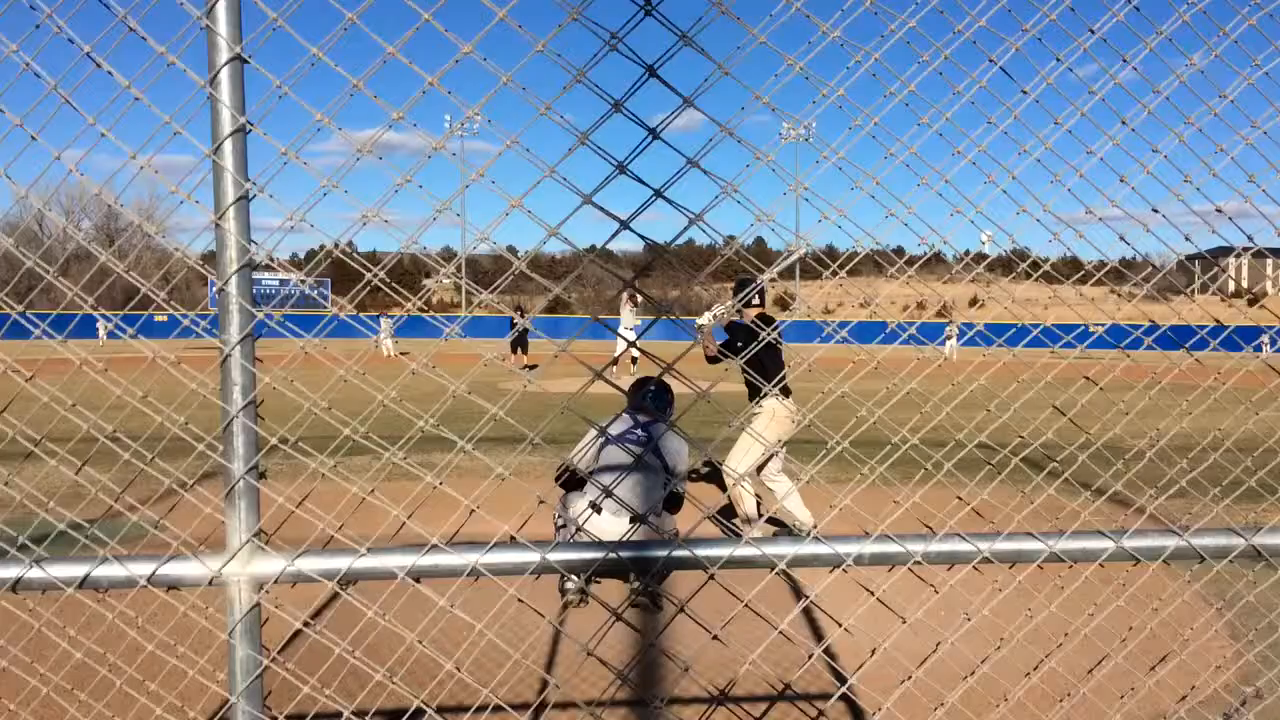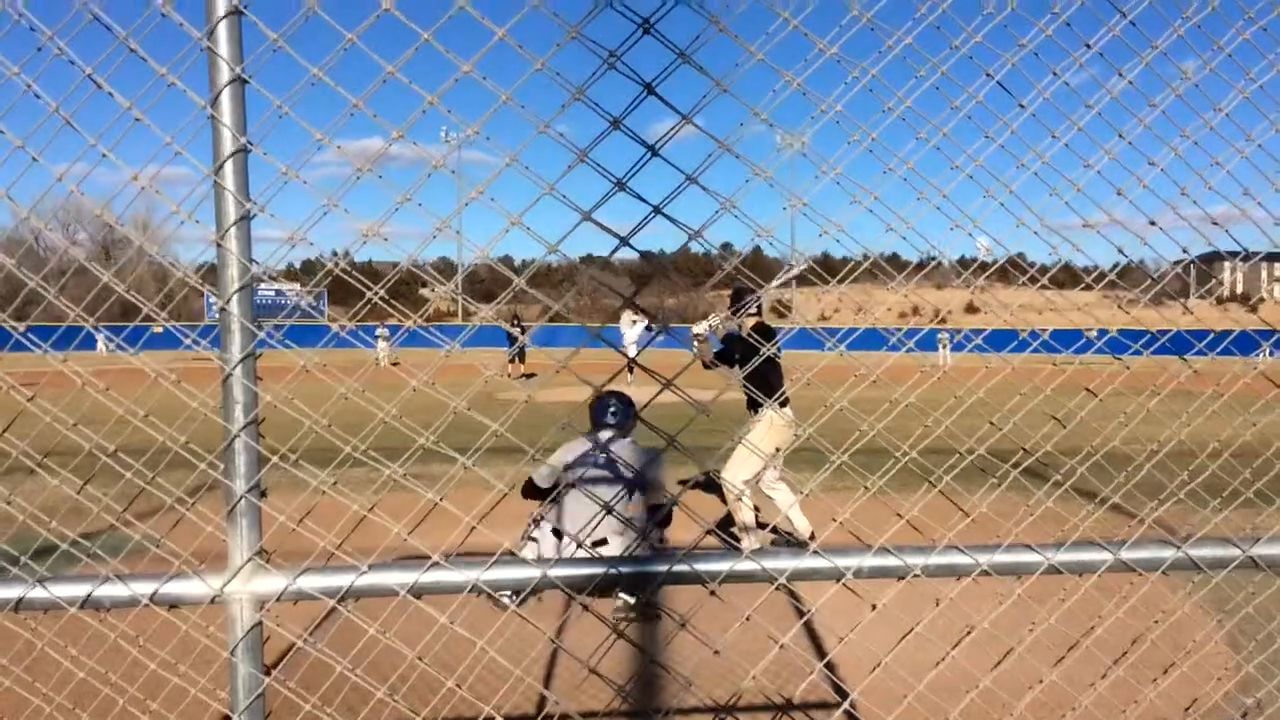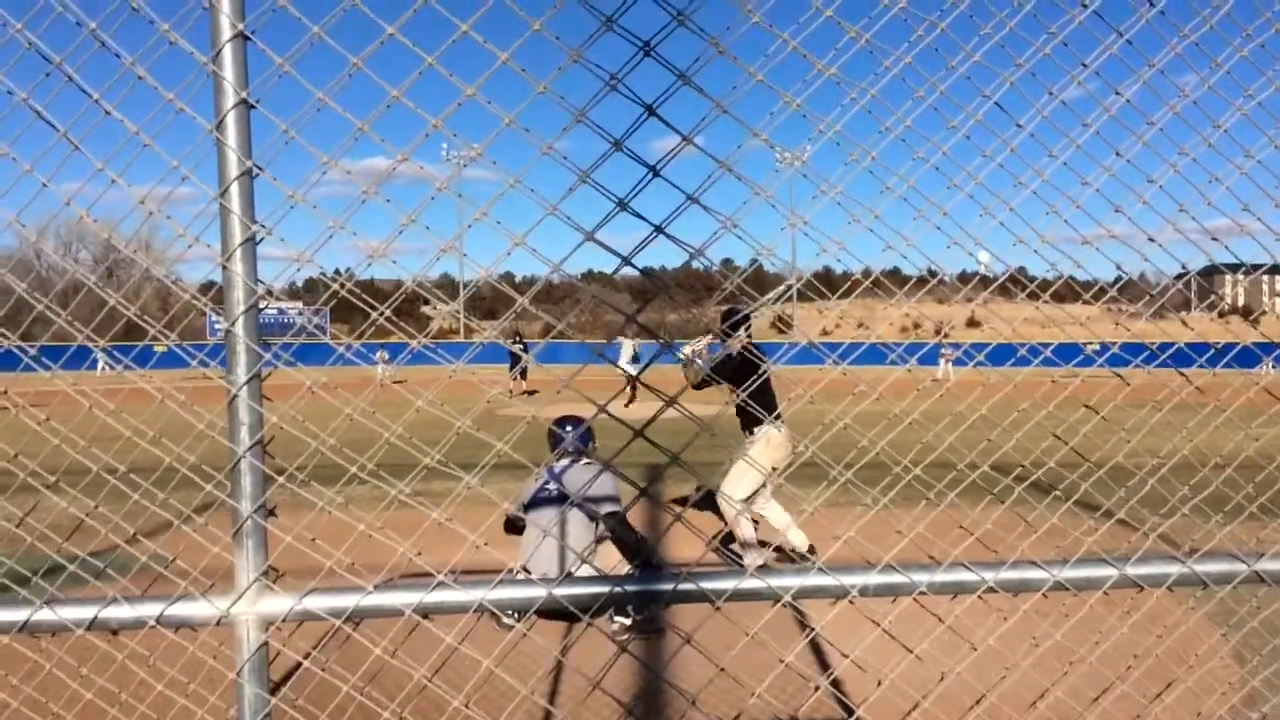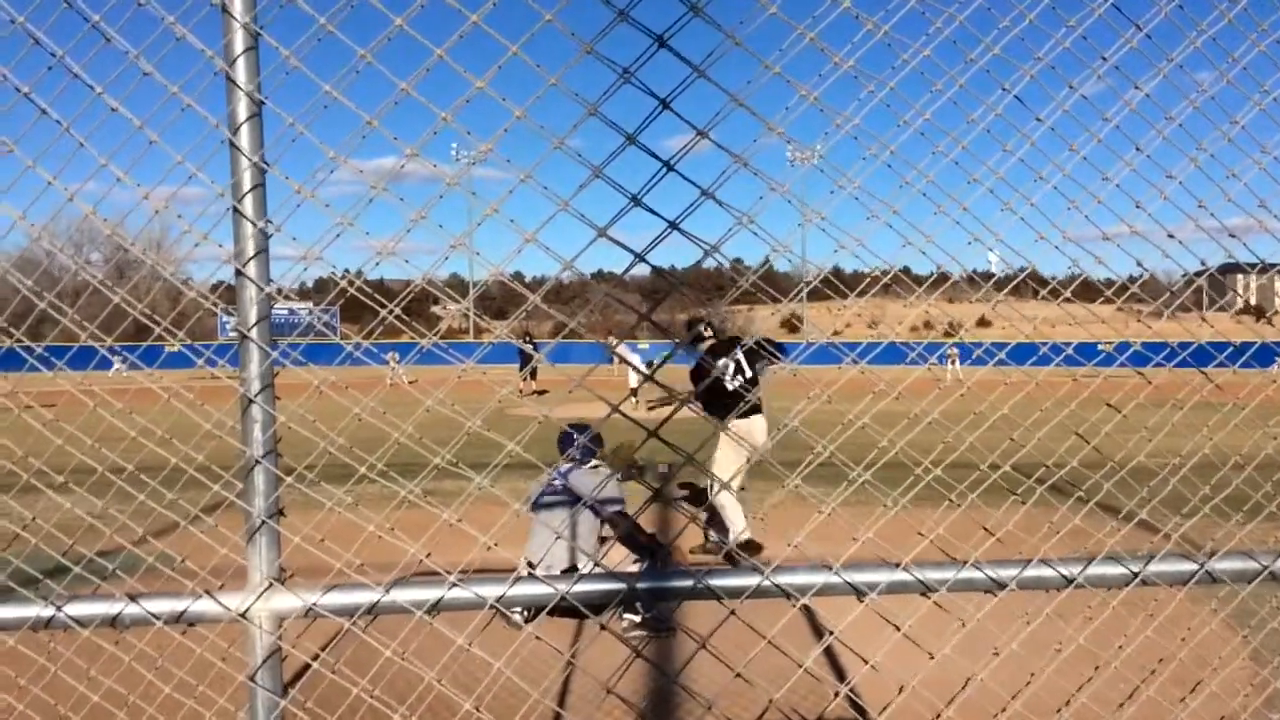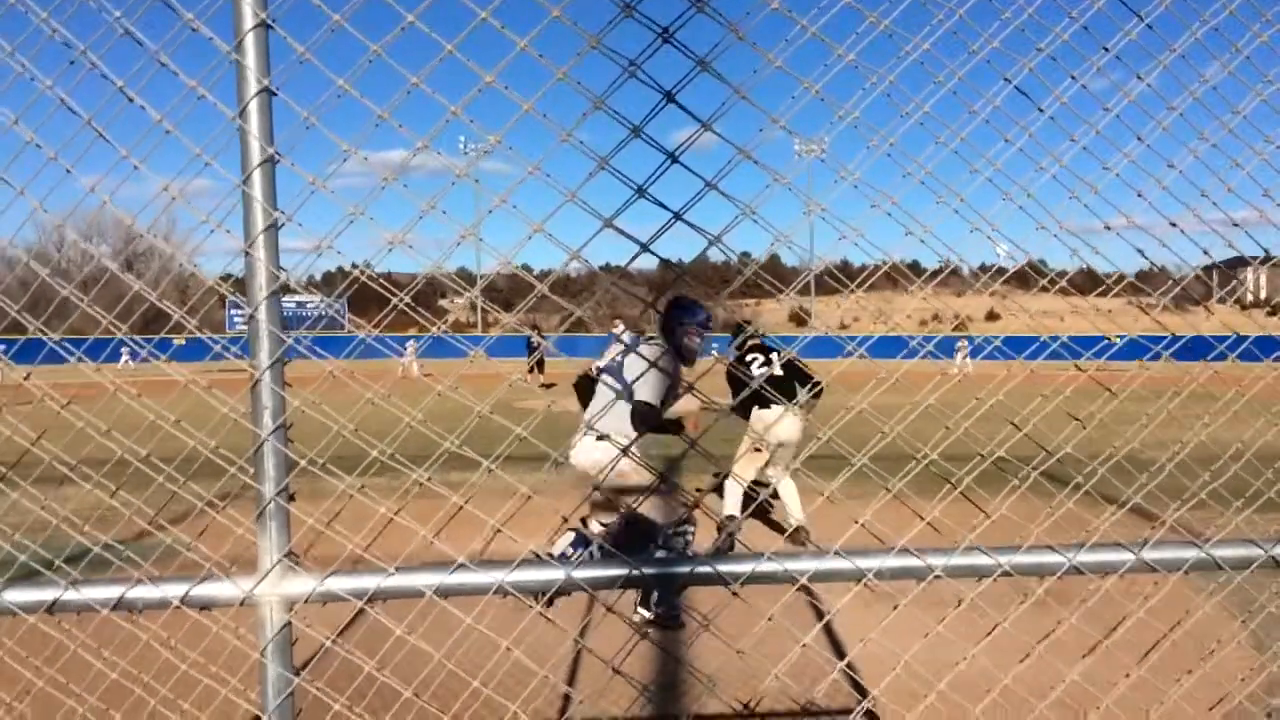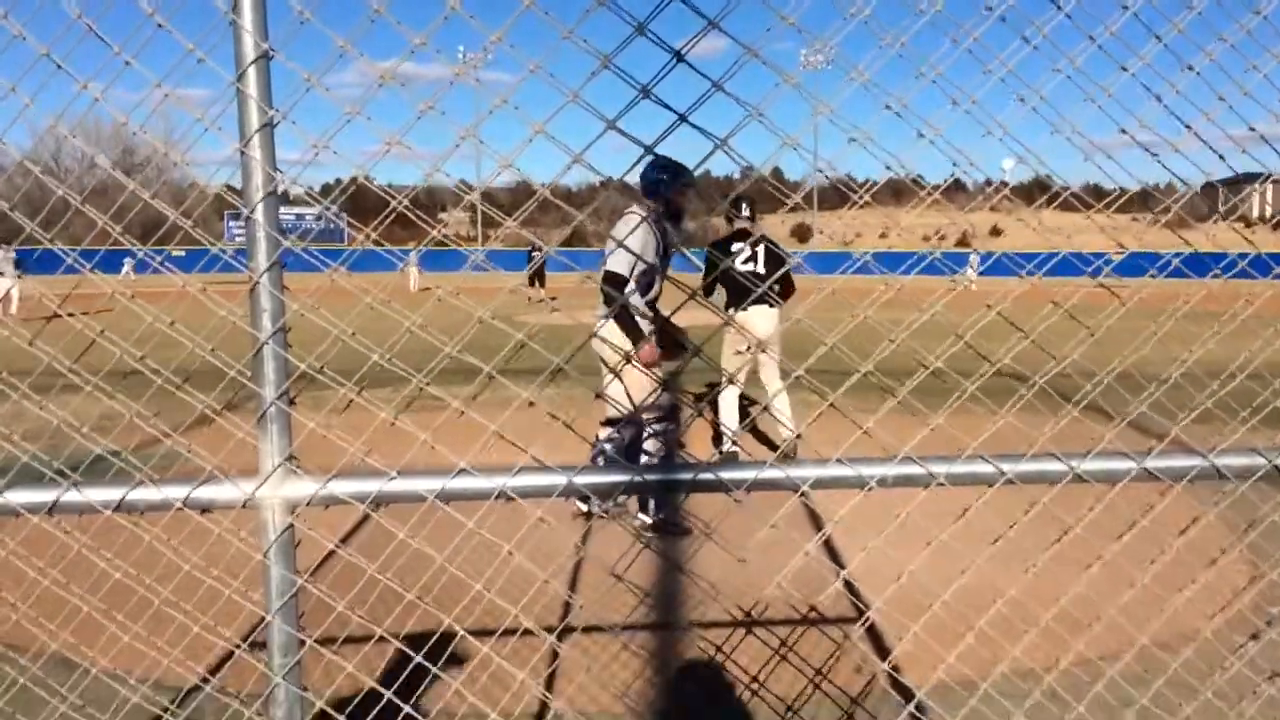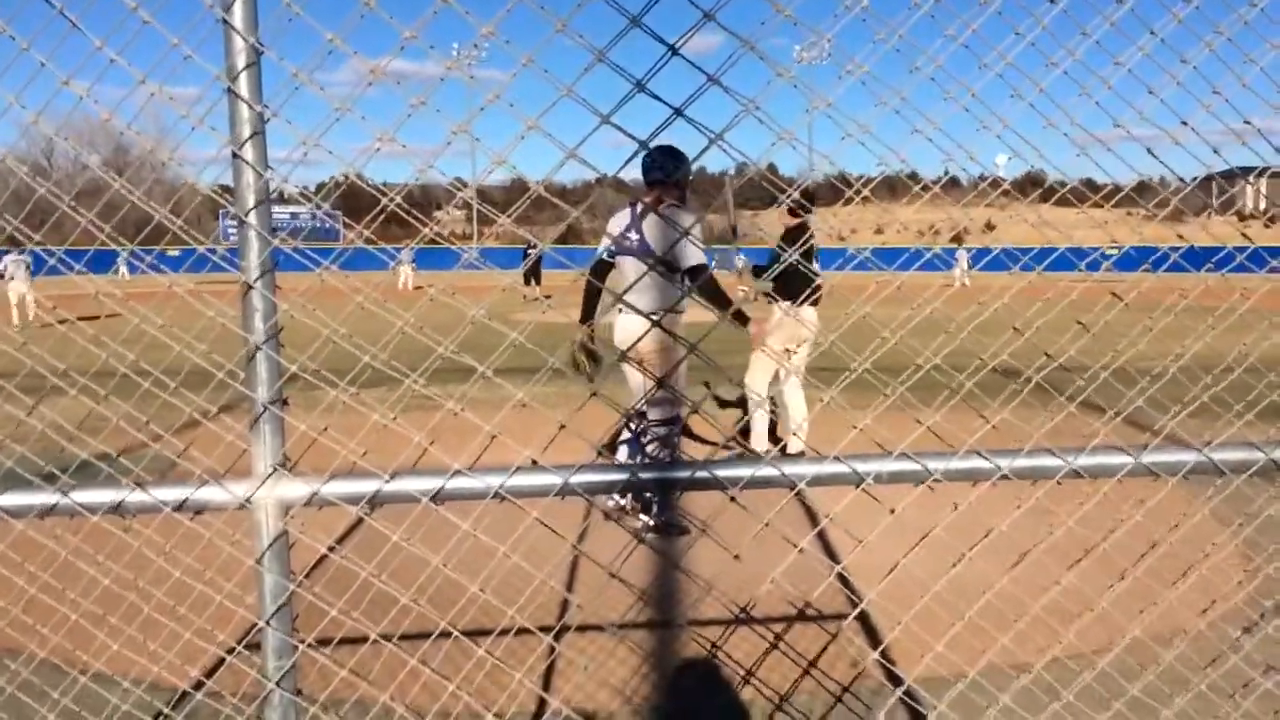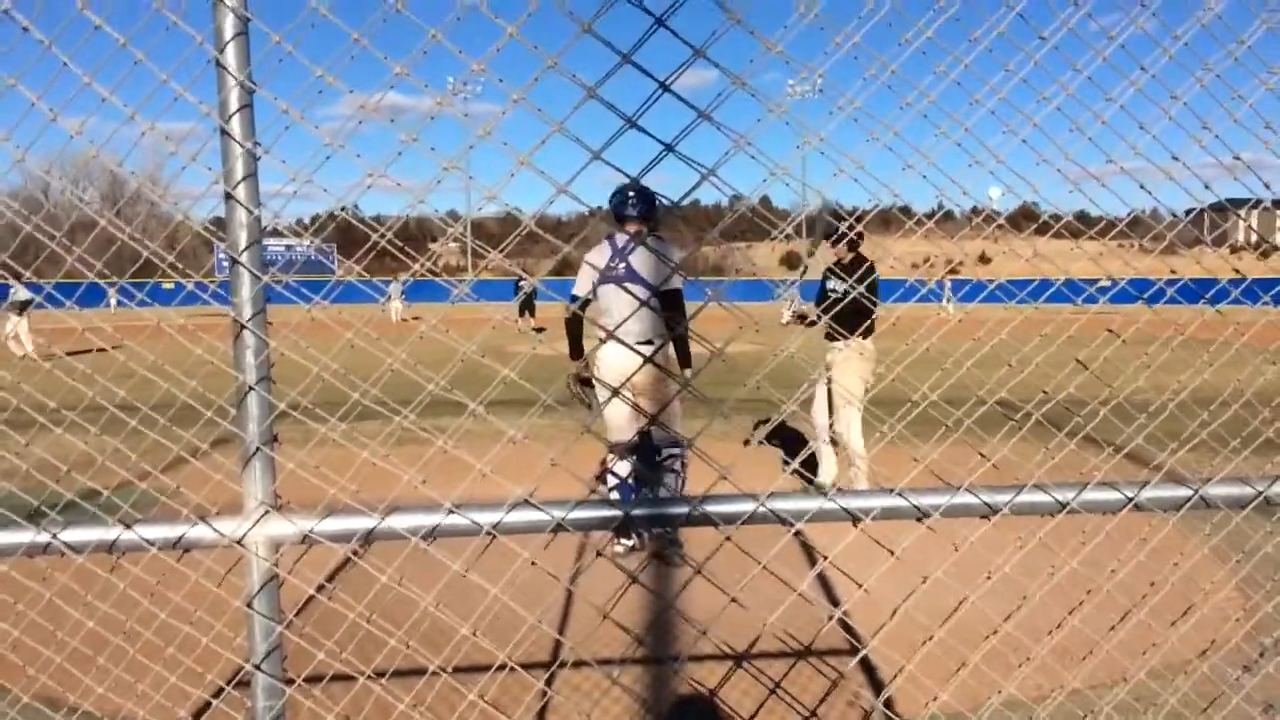
dt=0.7s
person 1, frame 1
left shoulder: (606, 427)
right shoulder: (676, 444)
left elbow: (564, 479)
right elbow: (674, 504)
left hip: (590, 528)
right hip: (638, 537)
left knee: (570, 498)
right knee: (666, 530)
left ankle: (574, 580)
right ankle: (644, 583)
person 1, frame 2
left shoulder: (574, 447)
right shoulder: (643, 456)
left elbow: (530, 491)
right elbow: (661, 518)
left hip: (559, 552)
right hip: (607, 555)
left knee: (546, 514)
right knee: (652, 531)
left ankle: (512, 591)
right ankle: (628, 596)
person 1, frame 3
left shoulder: (539, 480)
right shoulder: (598, 475)
left elbow: (511, 525)
right elbow: (618, 528)
right wrist: (652, 571)
right knee: (634, 543)
right ankle: (627, 618)
person 1, frame 4
left shoulder: (547, 480)
right shoulder: (600, 475)
right elbow: (622, 526)
right wrist: (665, 554)
right knee: (646, 546)
left ankle: (522, 605)
right ankle: (639, 615)
person 1, frame 5
left shoulder: (635, 349)
right shoulder: (661, 358)
left elbow: (582, 383)
right elbow: (641, 418)
right wrist: (680, 427)
left hip: (584, 447)
right hip: (613, 451)
left knee: (603, 519)
right knee: (676, 521)
right ankle: (654, 607)
person 1, frame 6
left shoulder: (654, 226)
right shoulder: (637, 226)
right elbow: (611, 289)
left wrist: (661, 325)
right wrist: (640, 341)
left hip: (621, 333)
right hip: (625, 334)
left knee: (620, 416)
right knee: (660, 415)
left ankle: (594, 496)
right ankle: (653, 509)
person 1, frame 7
left shoulder: (622, 218)
right shoulder: (680, 219)
left elbow: (596, 276)
right elbow: (700, 281)
left wrist: (585, 324)
right wrist: (744, 320)
left hip: (625, 324)
right hip: (658, 329)
left knee: (640, 411)
right knee: (663, 419)
left ankle: (624, 492)
right ankle: (655, 510)
person 1, frame 8
left shoulder: (596, 254)
right shoulder: (661, 250)
left elbow: (573, 313)
right elbow: (674, 313)
left wrist: (578, 358)
right wrist: (685, 366)
left hip: (608, 359)
right hip: (651, 358)
left knee: (620, 448)
right knee: (670, 445)
left ankle: (625, 533)
person 2, frame 1
left shoulder: (767, 324)
right shoulder: (744, 332)
left elbow: (740, 333)
right elbow: (713, 356)
left wrist: (721, 318)
right wrist: (705, 331)
left hip: (775, 409)
right hip: (766, 410)
left knee: (735, 467)
right knee: (770, 472)
left ankle: (754, 534)
right ankle: (805, 526)
person 2, frame 2
left shoulder: (764, 334)
right shoulder: (743, 340)
left elbow: (737, 350)
right elbow: (711, 361)
left wrist: (720, 331)
right wrist: (702, 339)
left hip: (773, 419)
right hip: (767, 418)
left knee: (732, 477)
right knee: (769, 479)
left ankle: (751, 544)
right ankle: (803, 533)
person 2, frame 3
left shoulder: (745, 356)
right shoulder: (744, 357)
left elbow: (703, 379)
right elbow: (705, 378)
left wrist: (693, 359)
right wrist: (695, 360)
left hip: (767, 439)
right hip: (764, 438)
left knee: (728, 495)
right knee: (758, 498)
left ankle: (756, 560)
right ankle: (801, 547)
person 2, frame 4
left shoulder: (700, 370)
right shoulder: (739, 344)
left elbow: (712, 408)
right elbow: (779, 352)
right wrist: (757, 366)
left hip: (737, 429)
right hip: (756, 425)
left knee: (722, 489)
right knee: (722, 483)
left ankle: (744, 542)
right ankle: (717, 540)
person 2, frame 5
left shoulder: (735, 364)
right shoulder: (783, 355)
left elbow: (743, 408)
right elbow: (815, 386)
left wrist: (735, 411)
right wrist: (803, 412)
left hip: (764, 419)
right hip: (792, 421)
left knee: (736, 477)
right knee: (780, 473)
left ankle: (730, 523)
right ankle: (799, 528)
person 2, frame 6
left shoulder: (719, 247)
right shoulder: (771, 246)
left elbow: (707, 290)
right elbow: (788, 288)
left wrist: (721, 276)
left hip: (741, 318)
right hip: (770, 317)
left knee: (730, 385)
right knee: (773, 381)
left ankle: (730, 447)
right ankle: (789, 437)
person 2, frame 7
left shoulder: (794, 234)
right shoulder: (803, 235)
left elbow: (775, 271)
left wrist: (752, 270)
right wrist: (761, 291)
left hip: (789, 314)
right hip: (806, 315)
left knee: (756, 380)
right knee: (791, 384)
left ankle: (759, 448)
right ankle: (795, 448)
person 2, frame 8
left shoulder: (863, 269)
right shoulder: (832, 271)
left elbow: (861, 313)
right elbow: (822, 312)
left wrist: (817, 314)
right wrist: (800, 316)
left hip: (854, 351)
right hip: (834, 350)
left knee: (847, 425)
right knee: (821, 418)
left ankle: (861, 487)
right ankle: (826, 482)
